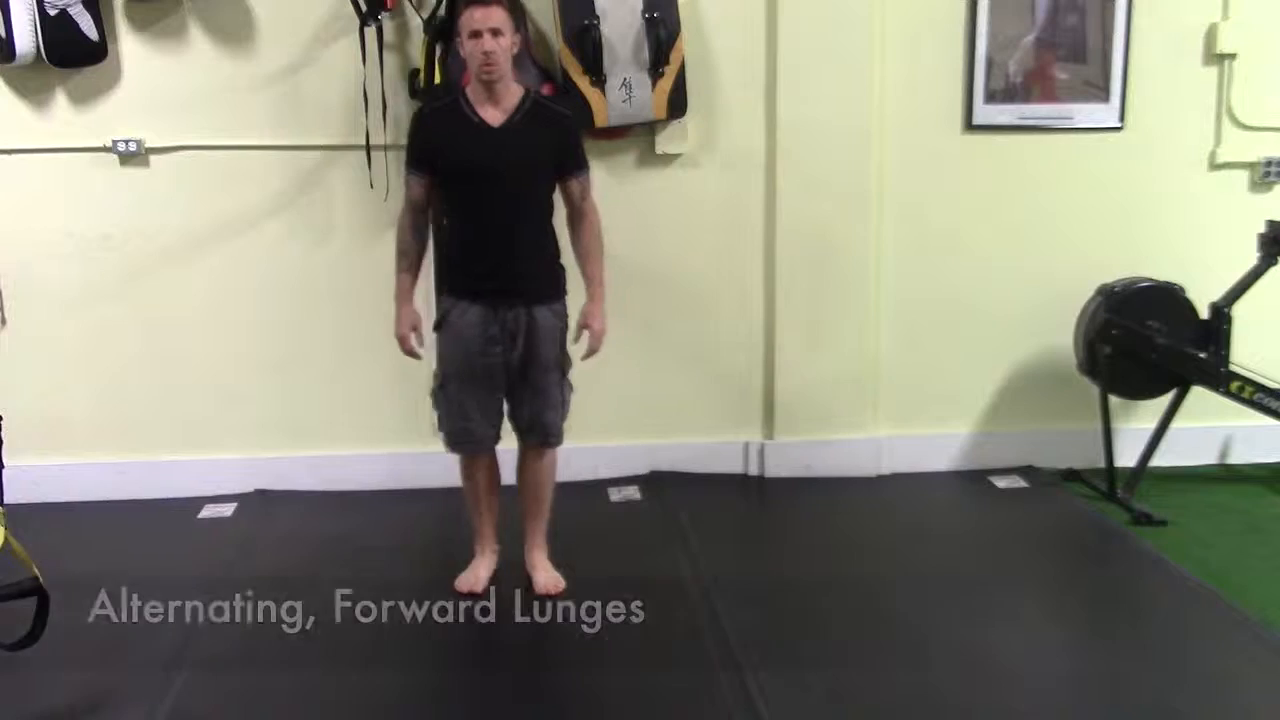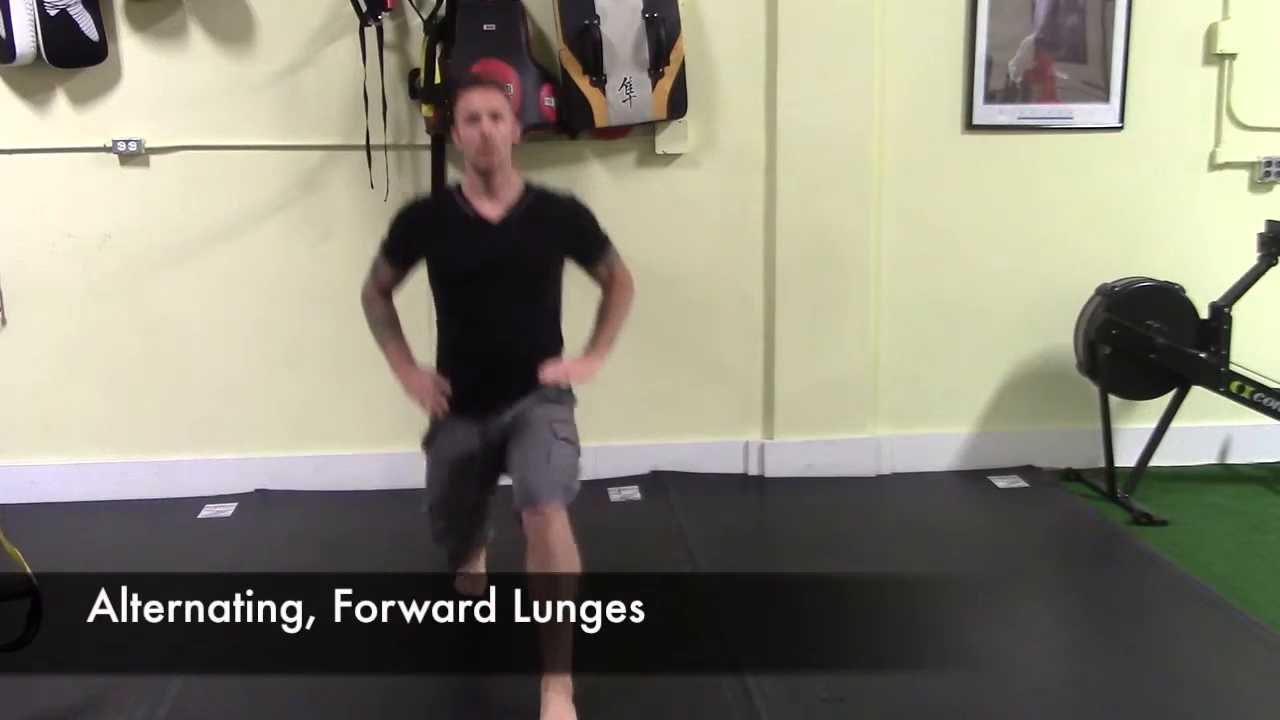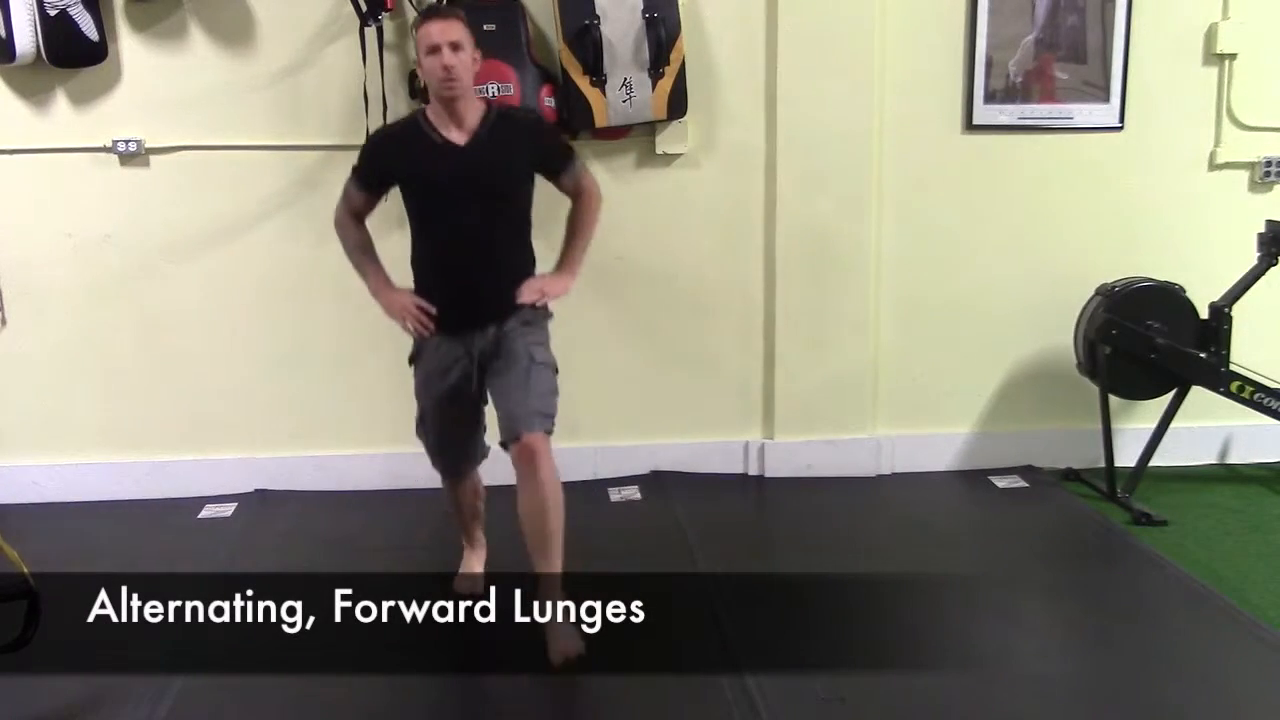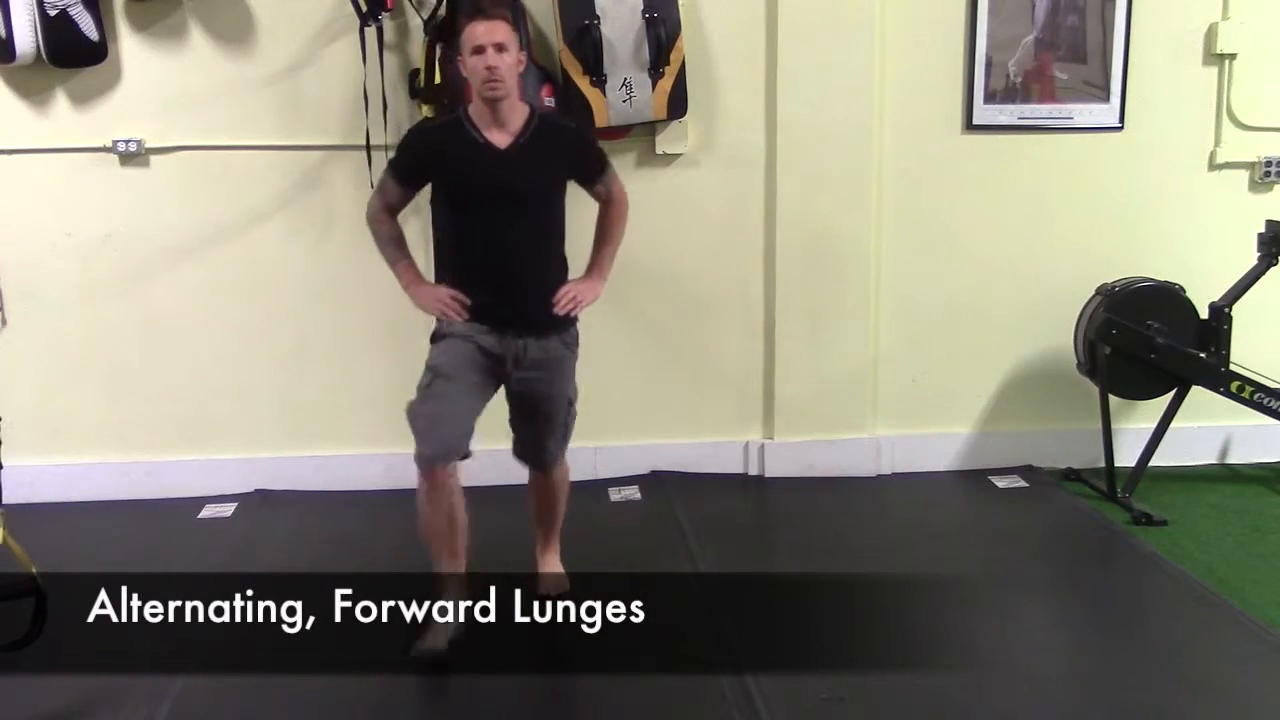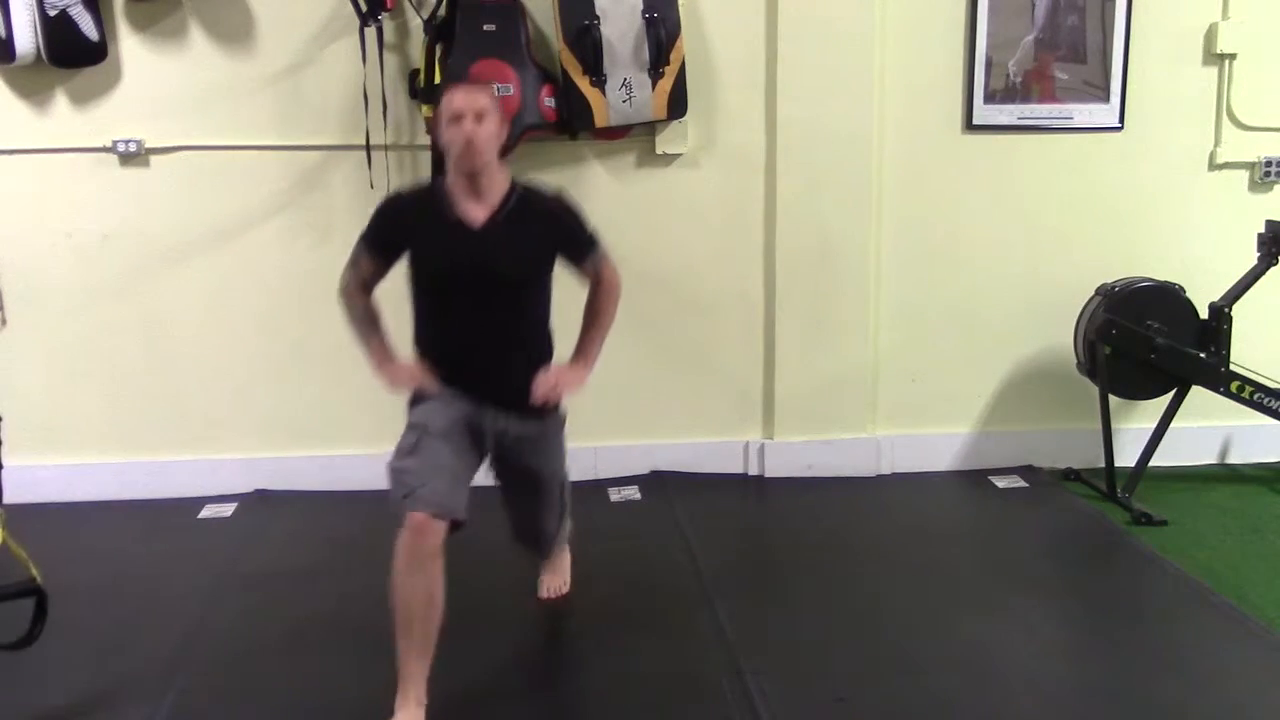
dt=1s
person 1, frame 1
left shoulder: (554, 122)
right shoulder: (434, 122)
left elbow: (581, 211)
right elbow: (414, 213)
left wrist: (595, 297)
right wrist: (403, 299)
left hip: (540, 302)
right hip: (465, 304)
left knee: (540, 433)
right knee: (470, 437)
left ankle: (536, 551)
right ankle: (484, 549)
person 1, frame 2
left shoulder: (559, 213)
right shoulder: (426, 217)
left elbow: (618, 281)
right elbow: (376, 291)
left wrist: (590, 358)
right wrist: (405, 368)
left hip: (536, 399)
right hip: (461, 408)
left knee: (546, 512)
right knee: (454, 540)
right ankle: (475, 557)
person 1, frame 3
left shoulder: (524, 130)
right shoulder: (394, 144)
left elbow: (586, 193)
right elbow: (348, 215)
left wrist: (564, 274)
right wrist: (384, 291)
left hip: (515, 321)
right hip: (442, 331)
left knee: (531, 444)
right knee: (455, 464)
left ankle: (553, 598)
right ankle: (474, 546)
person 1, frame 4
left shoulder: (563, 137)
right shoulder: (432, 140)
left elbow: (615, 200)
right elbow: (380, 210)
left wrist: (595, 279)
right wrist: (416, 285)
left hip: (545, 330)
right hip: (467, 328)
left knee: (547, 460)
right knee: (435, 460)
left ankle: (548, 555)
right ankle: (451, 590)
person 1, frame 5
left shoulder: (547, 212)
right shoulder: (406, 213)
left elbow: (606, 279)
right elbow: (354, 284)
left wrist: (579, 364)
right wrist: (388, 361)
left hip: (527, 404)
right hip: (447, 399)
left knee: (541, 536)
right knee: (421, 527)
left ankle: (557, 545)
